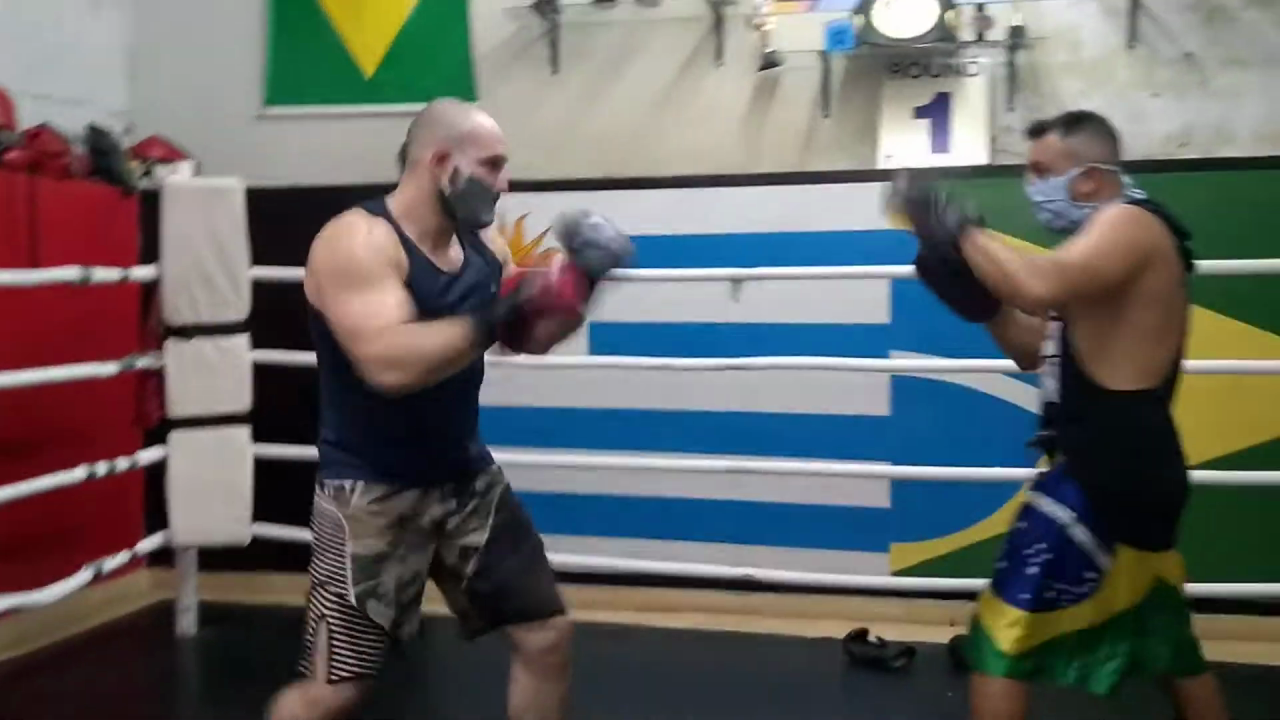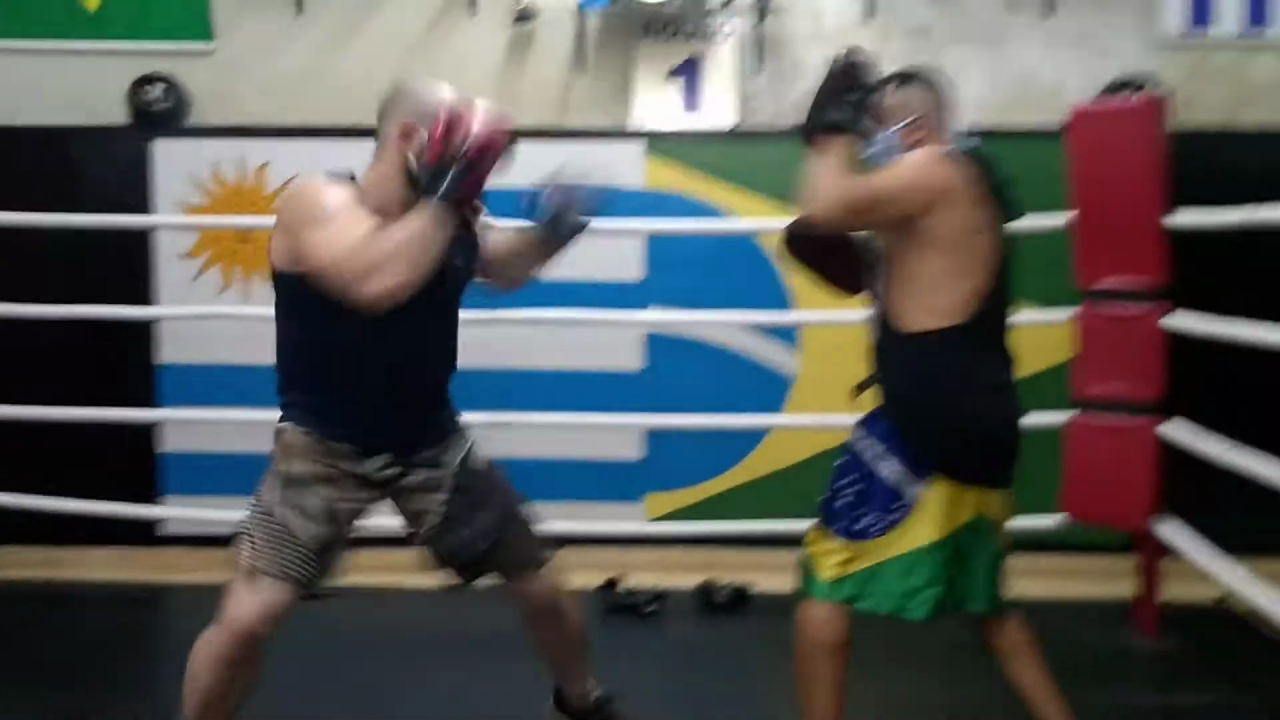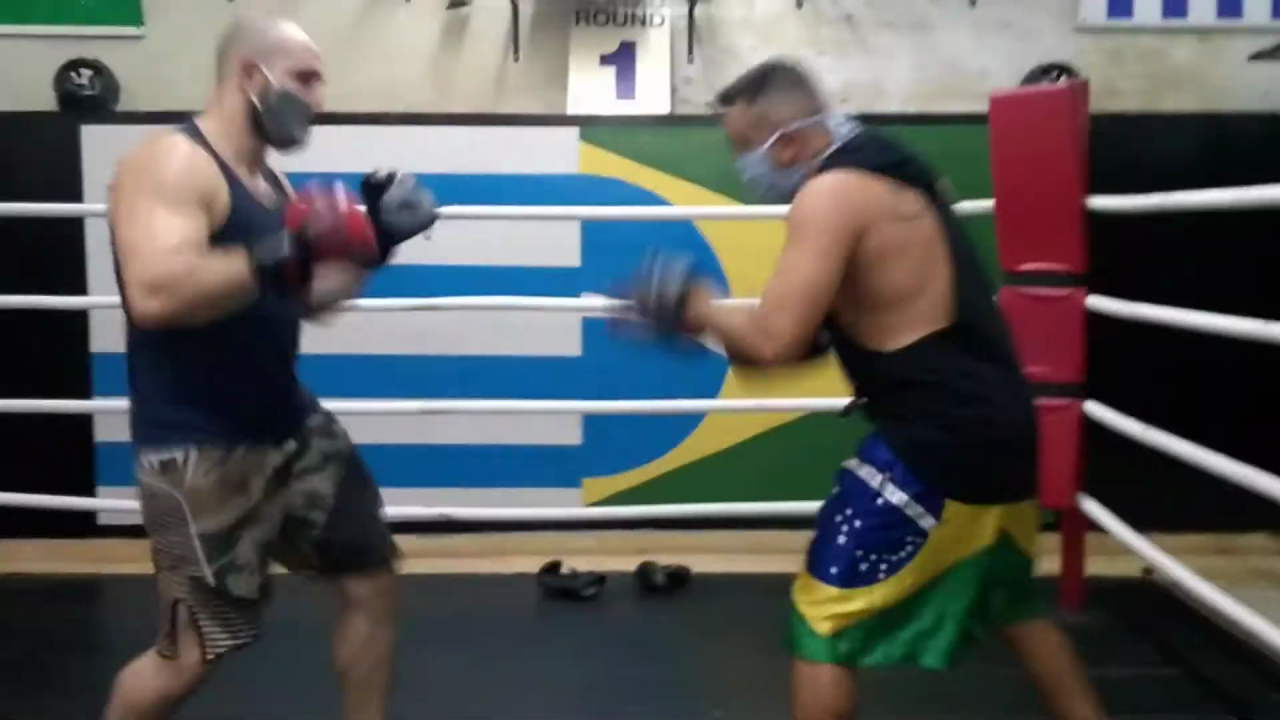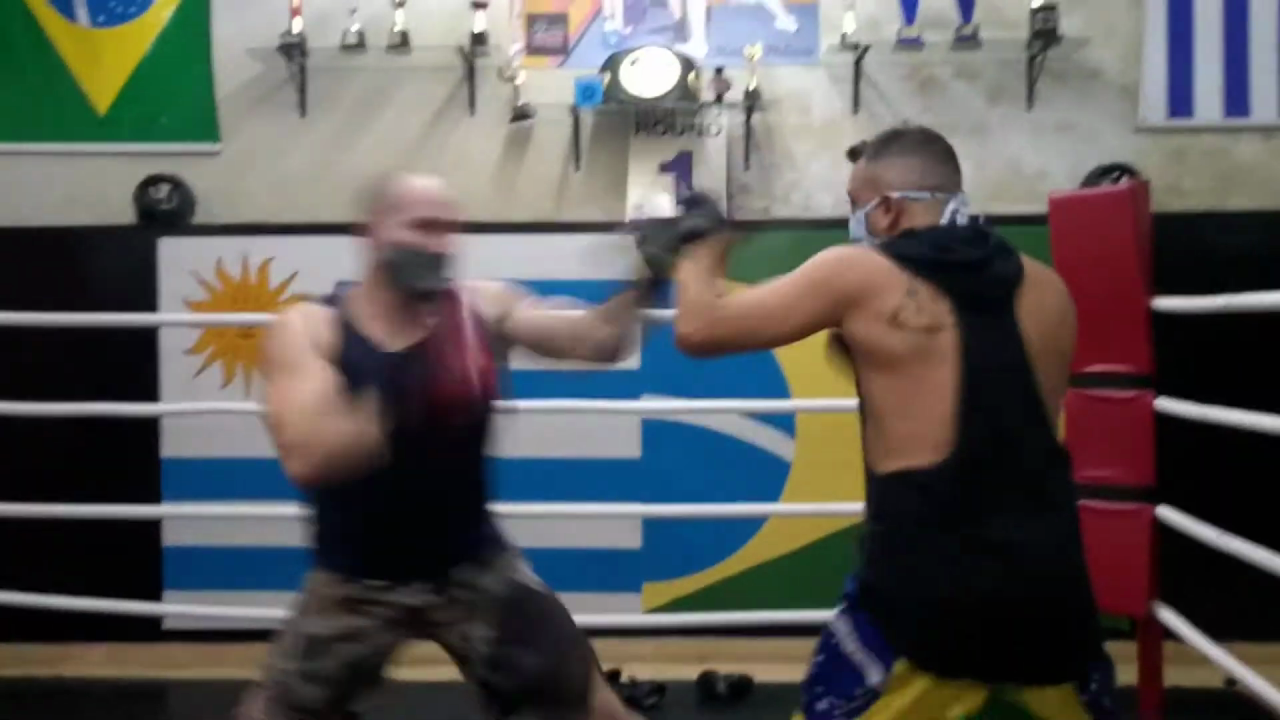
dt=1s
person 1, frame 1
left shoulder: (1128, 225)
right shoulder: (1105, 237)
left elbow: (1038, 288)
right elbow: (1037, 347)
left wrist: (959, 228)
right wrist: (976, 294)
left hip: (1102, 478)
right hip: (1133, 472)
left knee: (999, 644)
right knee: (1171, 649)
person 1, frame 2
left shoulder: (932, 173)
right shoulder: (963, 191)
left elbow: (827, 209)
left wrist: (833, 124)
right wrist: (842, 262)
left hip: (924, 421)
right hip: (979, 419)
left knee: (828, 576)
right knee: (981, 595)
person 1, frame 3
left shoulder: (831, 196)
right shoulder: (891, 177)
left elbow: (774, 342)
left wrist: (690, 302)
right wrist: (820, 334)
left hip: (932, 438)
right hip: (994, 426)
left knee: (822, 625)
right knee: (1012, 601)
person 1, frame 4
left shoulder: (858, 273)
right shoulder: (1044, 288)
left elbow: (698, 329)
left wrist: (700, 239)
left hip: (921, 595)
right hip: (1047, 589)
person 2, frame 1
left shoulder: (480, 241)
right shoulder: (358, 240)
left elbow: (531, 336)
right elbow: (392, 364)
left wrist: (577, 278)
right wrist: (496, 319)
left hip: (468, 480)
right hip: (374, 496)
left knee: (546, 637)
person 2, frame 2
left shoulder: (439, 214)
right shoulder: (319, 205)
left elbow: (507, 264)
right elbow: (376, 282)
left wrist: (551, 229)
right wrist: (453, 192)
left hip: (429, 445)
right hip: (325, 448)
left knee: (538, 588)
right knee: (246, 620)
person 2, frame 3
left shoulder: (265, 182)
right shoulder: (170, 164)
left elbow: (311, 300)
right elbow: (157, 295)
left wrist: (375, 242)
right wrist: (284, 255)
left hip: (290, 430)
right hip: (202, 452)
left knee: (373, 585)
right knee: (187, 658)
person 2, frame 4
left shoulder: (478, 305)
right shoulder: (306, 329)
left elbow: (595, 339)
right elbow: (307, 456)
left wrist: (639, 292)
right wrist: (411, 404)
left hip: (473, 566)
right hip: (356, 585)
